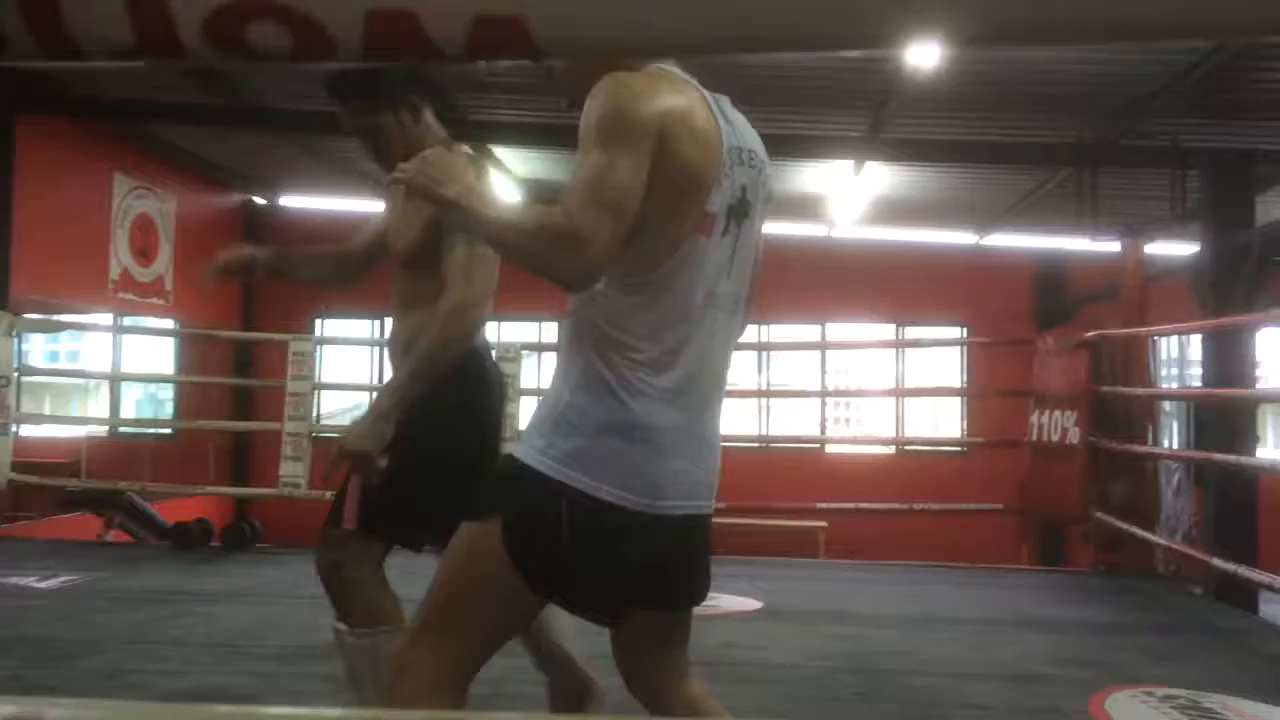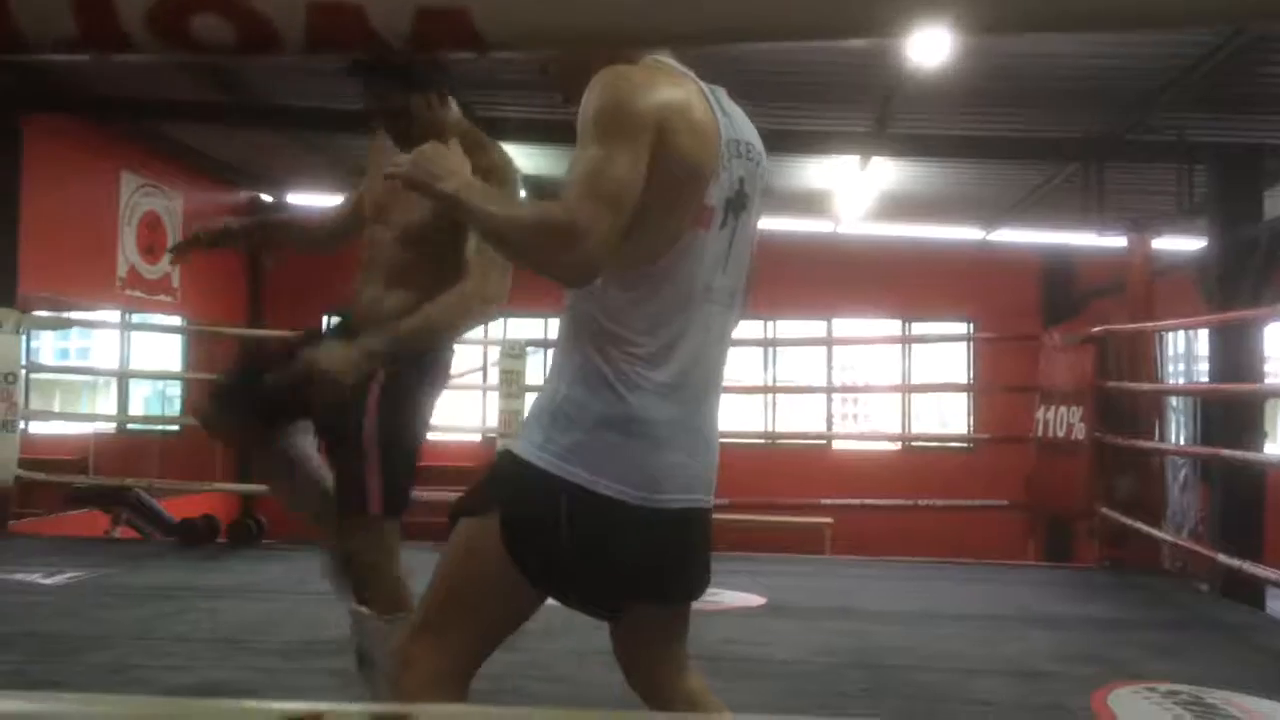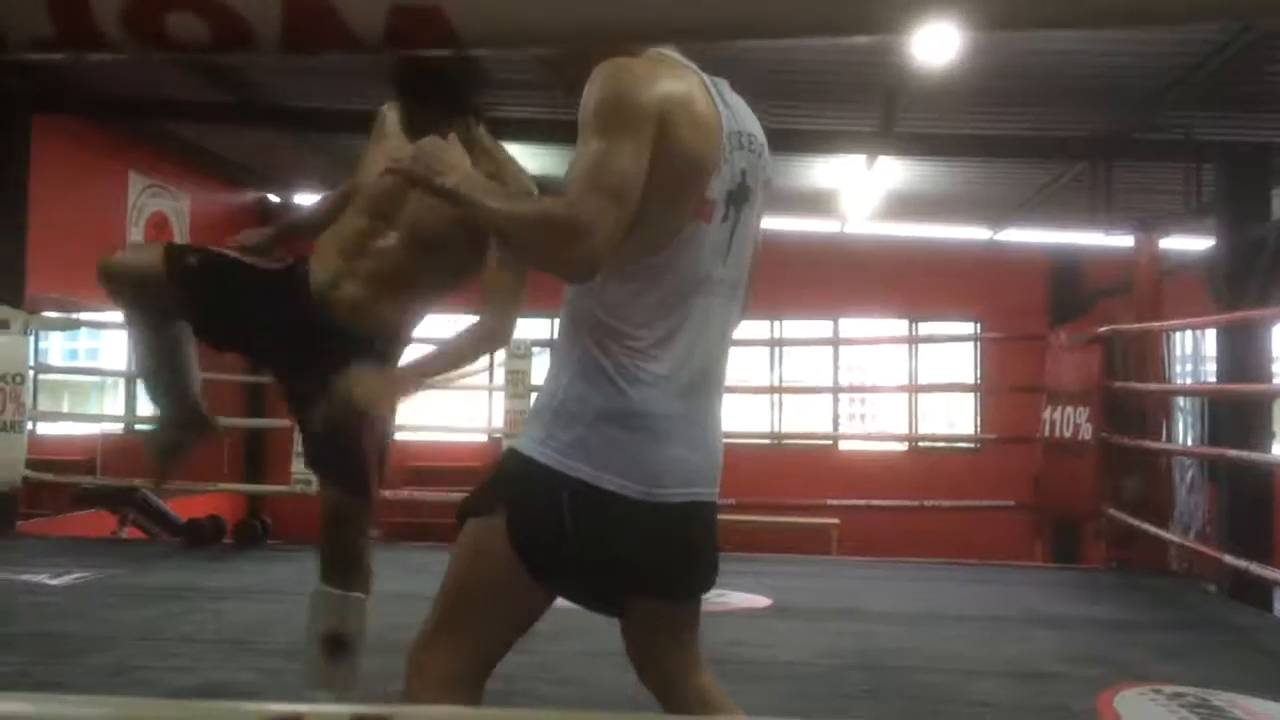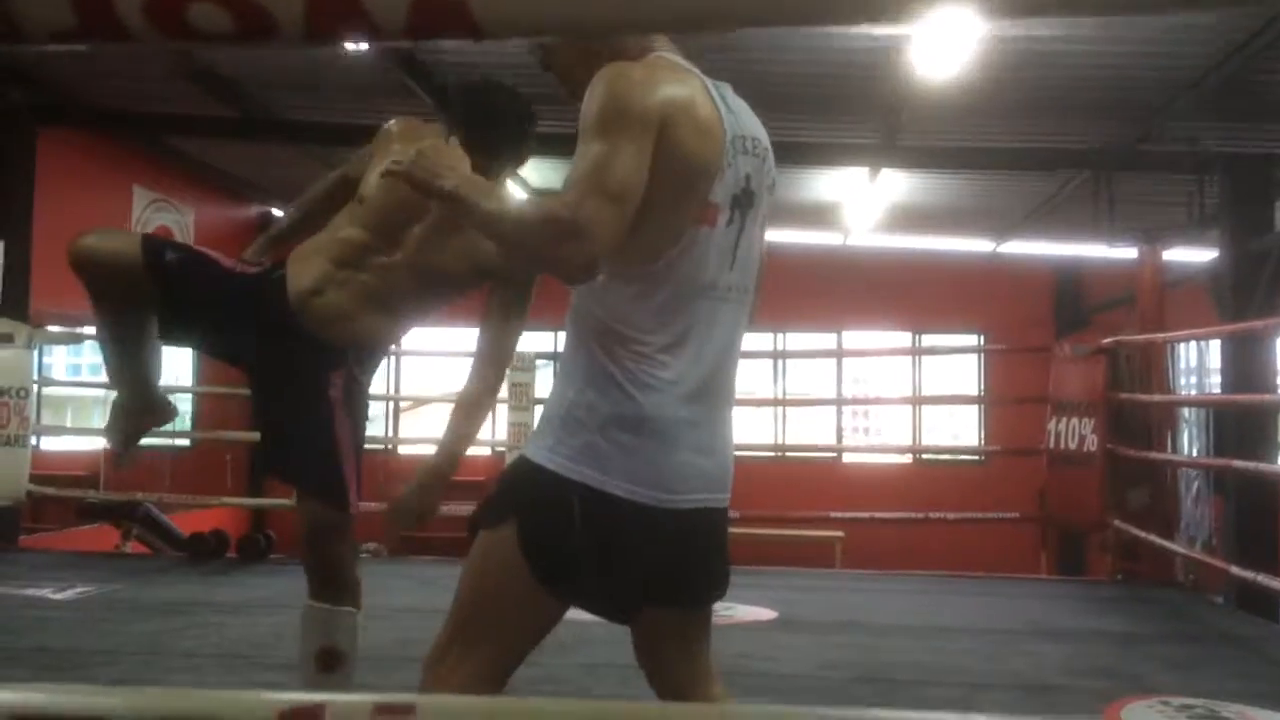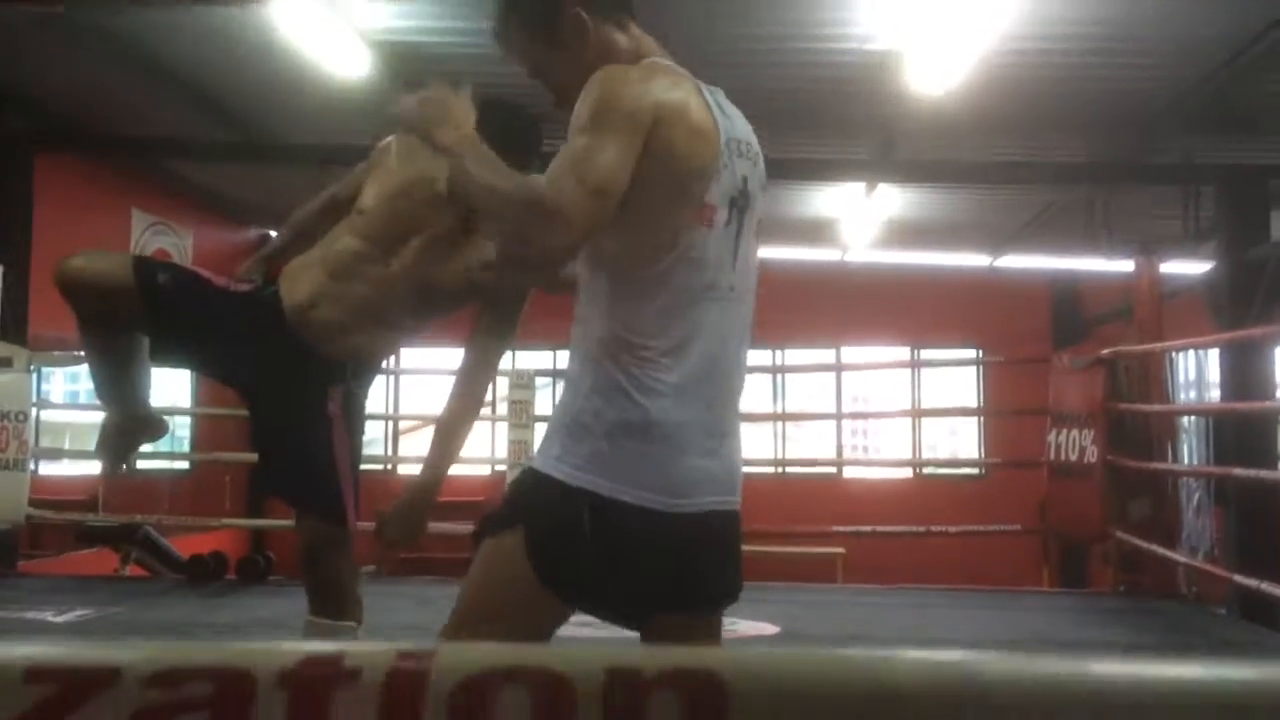
dt=0.2s
person 1, frame 1
left shoulder: (630, 96)
right shoulder: (740, 135)
left elbow: (575, 252)
left wrist: (462, 194)
left hip: (589, 458)
right hip: (679, 474)
left knee: (427, 666)
person 1, frame 2
left shoulder: (628, 90)
right shoulder: (736, 126)
left elbow: (576, 249)
left wrist: (459, 187)
left hip: (587, 453)
right hip: (678, 468)
left knee: (430, 662)
right knee: (667, 677)
person 1, frame 3
left shoulder: (629, 82)
right shoulder: (739, 118)
left elbow: (578, 243)
left wrist: (459, 181)
left hip: (591, 447)
right hip: (684, 462)
left knee: (443, 664)
person 1, frame 4
left shoulder: (630, 88)
right shoulder: (741, 120)
left elbow: (577, 246)
left wrist: (457, 187)
left hip: (604, 455)
right hip: (694, 472)
left knee: (458, 674)
right knee: (688, 685)
person 1, frame 5
left shoulder: (626, 91)
right shoulder: (727, 120)
left elbow: (551, 228)
left wrist: (455, 141)
left hip: (612, 468)
right hip: (703, 480)
person 2, frame 1
right shoulder: (417, 188)
left elbow: (464, 305)
right elbow: (350, 263)
left wrist: (383, 413)
right wrist: (266, 259)
left hip: (444, 396)
right hip: (458, 391)
left knee: (343, 552)
right ankle: (568, 679)
person 2, frame 2
left shoulder: (484, 168)
right shoulder: (392, 146)
left elbow: (486, 292)
right elbow: (341, 225)
left wrist: (367, 352)
right wrist: (245, 232)
left hip: (398, 362)
right hip: (355, 337)
left knee: (362, 531)
right knee: (233, 409)
right ankle: (332, 508)
person 2, frame 3
left shoulder: (504, 193)
right shoulder: (392, 126)
left elbow: (498, 323)
left wrist: (398, 378)
right wrist: (271, 237)
left hip: (355, 346)
right hip: (292, 291)
left knee: (345, 515)
right knee: (129, 272)
left ankle: (334, 694)
right ankle: (181, 414)
person 2, frame 4
right shoulder: (404, 138)
left elbow: (493, 365)
left wrist: (444, 469)
right wrist: (269, 243)
left hip: (331, 359)
right hip: (268, 296)
left knee: (330, 530)
right knee: (95, 256)
right ankle: (141, 401)
person 2, frame 5
left shoulder: (501, 260)
right shoulder: (399, 153)
left elbow: (476, 379)
right wrist: (260, 260)
left hip: (325, 374)
right hip: (260, 312)
left knee: (327, 545)
right knee: (83, 279)
right ankle: (131, 417)
